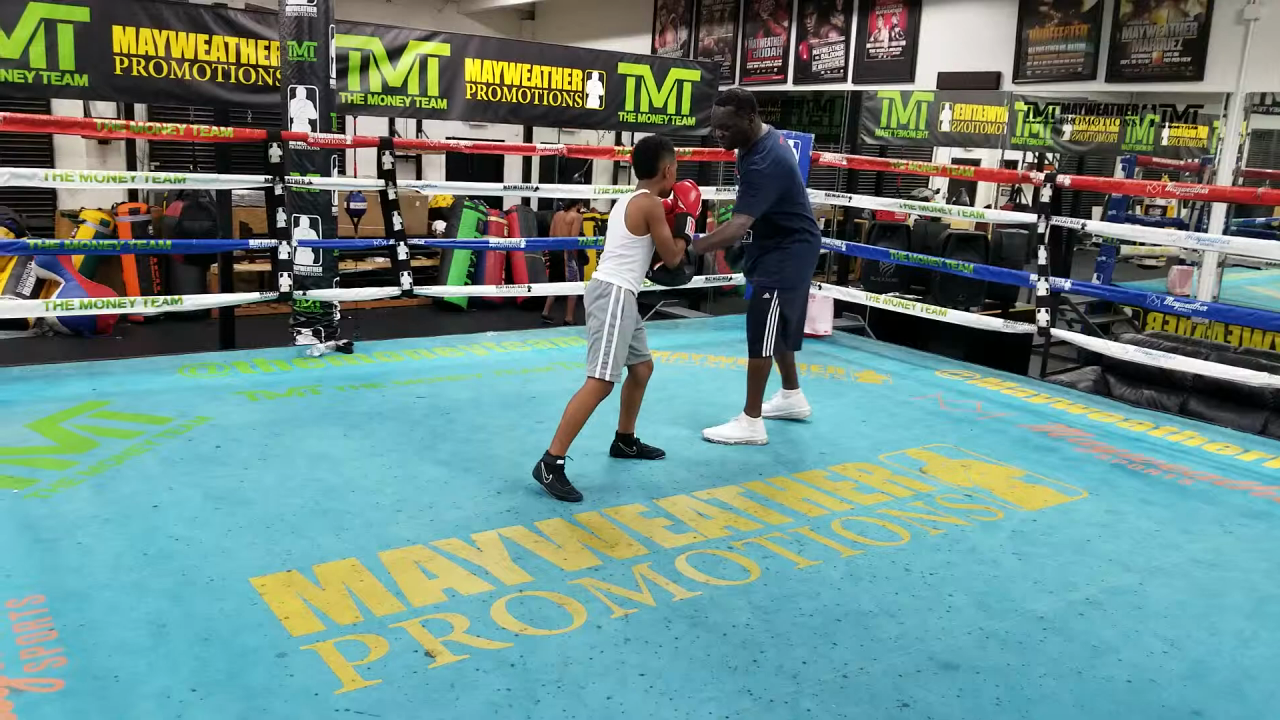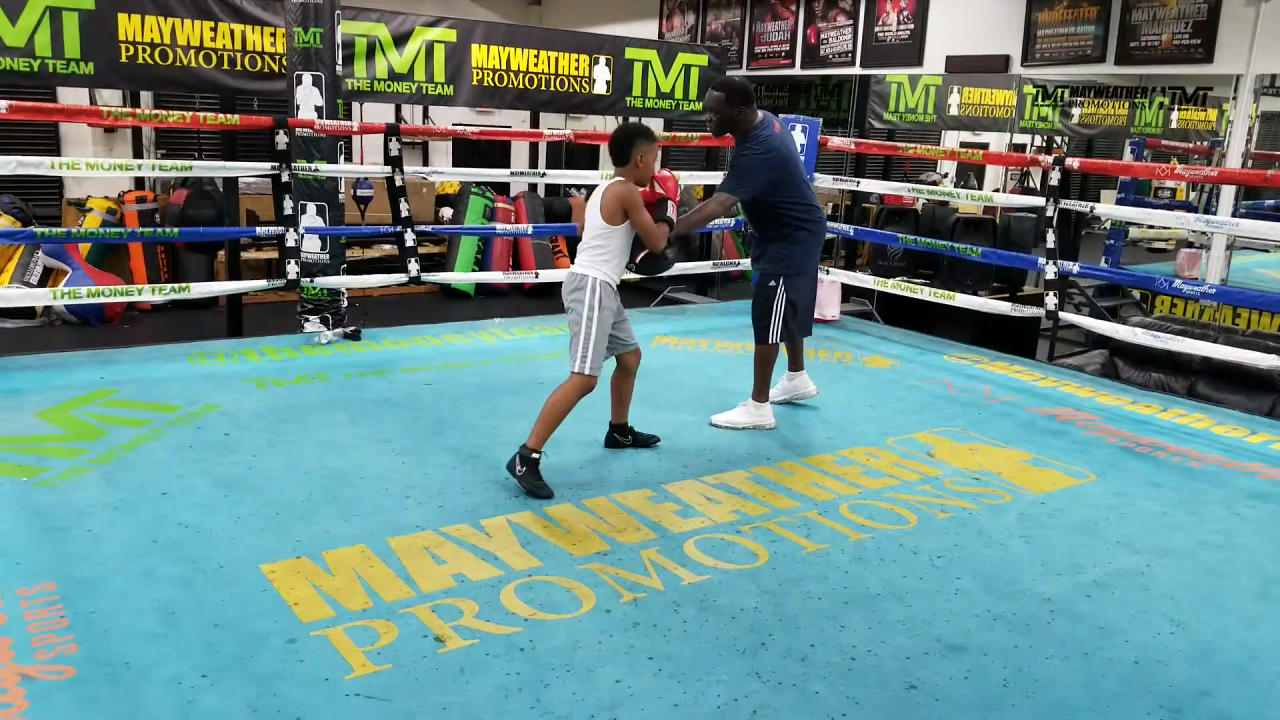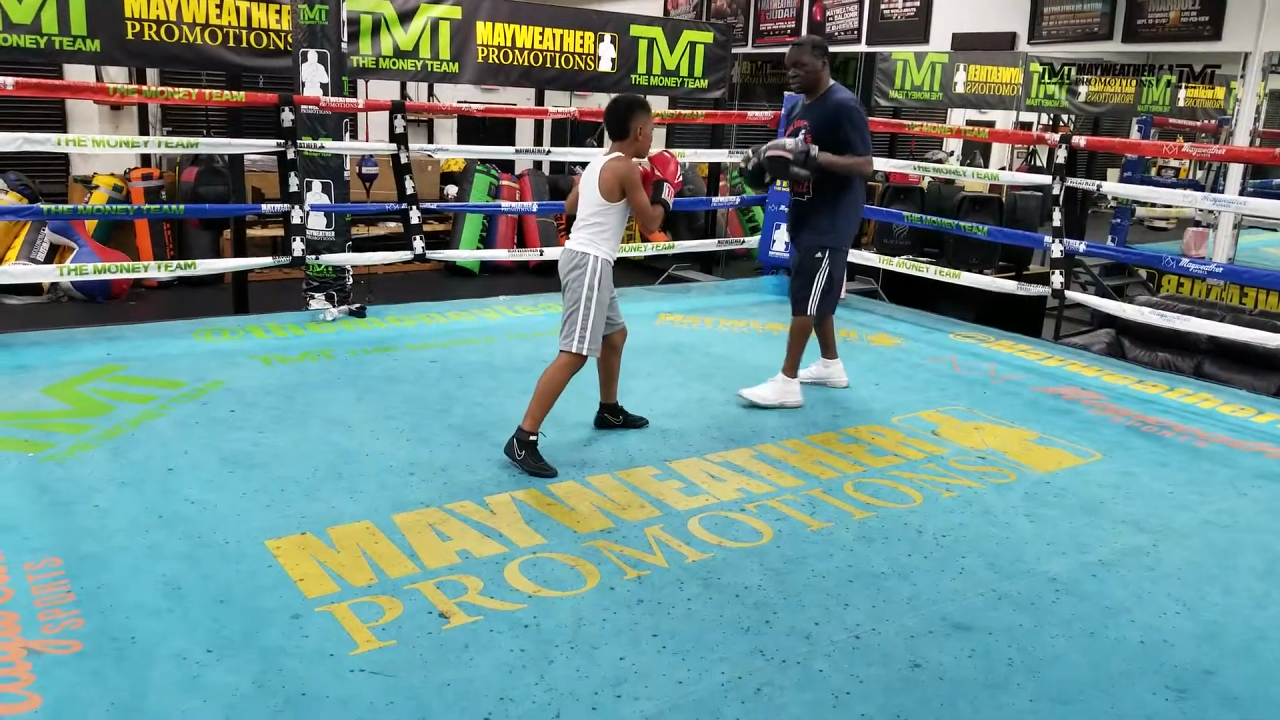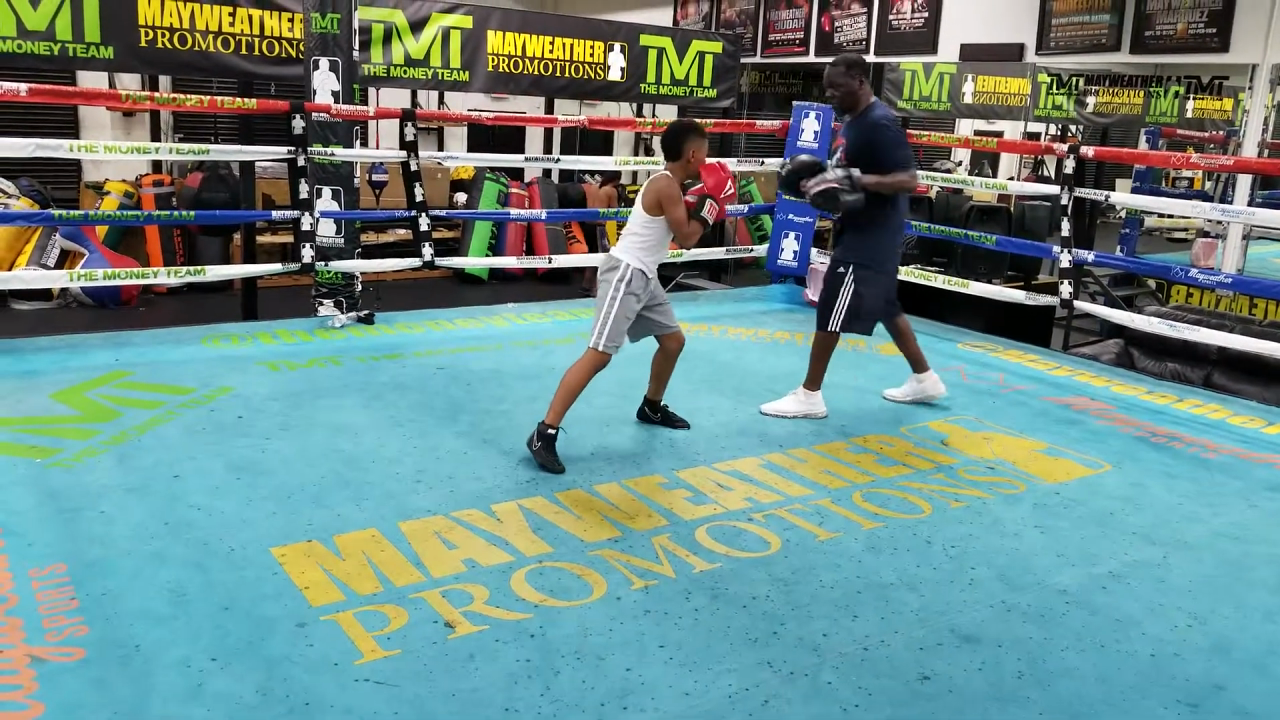
dt=1s
person 1, frame 1
left shoulder: (627, 201)
right shoulder: (650, 204)
right elbow: (672, 257)
right wrist: (686, 218)
left hip: (617, 294)
right hip: (614, 295)
left knee: (641, 367)
right knee: (600, 382)
left ankle: (625, 441)
right ankle: (550, 463)
person 1, frame 2
left shoulder: (605, 190)
right shoulder: (627, 192)
left elbow: (584, 228)
right elbow: (656, 243)
right wrist: (666, 204)
left hip: (601, 287)
right hip: (591, 287)
left knee: (630, 355)
right knee: (584, 377)
left ankle: (620, 431)
right ankle: (526, 457)
person 1, frame 3
left shoulder: (598, 165)
right shoulder: (625, 168)
left elbow: (570, 207)
right elbow: (650, 224)
right wrist: (665, 185)
left hip: (586, 259)
right hip: (590, 263)
left knee: (615, 336)
right knee: (574, 355)
left ankle: (609, 411)
right ankle: (523, 440)
person 1, frame 4
left shoulder: (667, 182)
right shoulder: (666, 186)
right elbow: (686, 239)
left wrist: (704, 200)
right wrist: (711, 200)
left hip: (643, 275)
right hip: (624, 273)
left knee: (673, 340)
right knee: (598, 355)
left ankle: (652, 407)
right ankle: (544, 433)
person 2, frame 1
left shoulder: (765, 161)
right shoulder: (759, 141)
left elbow: (738, 225)
left wrist: (690, 248)
left hip: (788, 250)
right hip: (778, 245)
left knee: (762, 330)
right knee: (777, 325)
left ankle: (751, 422)
right ankle: (792, 397)
person 2, frame 2
left shoulder: (760, 150)
right shoulder: (764, 121)
left elbow: (718, 204)
left wrist: (668, 231)
left hip: (792, 237)
right hip: (790, 231)
left knee: (768, 316)
right knee: (786, 310)
left ankle: (758, 407)
right ankle: (797, 379)
person 2, frame 3
left shoulder: (843, 105)
right shoulder: (799, 106)
left elbow: (864, 166)
left wrist: (813, 156)
right wrist: (769, 160)
left hip: (833, 215)
right hip: (807, 213)
left knee: (806, 295)
right knee: (816, 292)
left ankle: (787, 382)
right ankle: (830, 365)
person 2, frame 4
left shoulder: (881, 123)
right shoulder: (853, 121)
left elbow: (908, 182)
left wrist: (858, 180)
right wrist: (826, 181)
left hip: (874, 231)
right hip: (866, 229)
left knee: (831, 309)
right knee: (883, 304)
left ankle: (810, 395)
right ankle: (924, 379)
